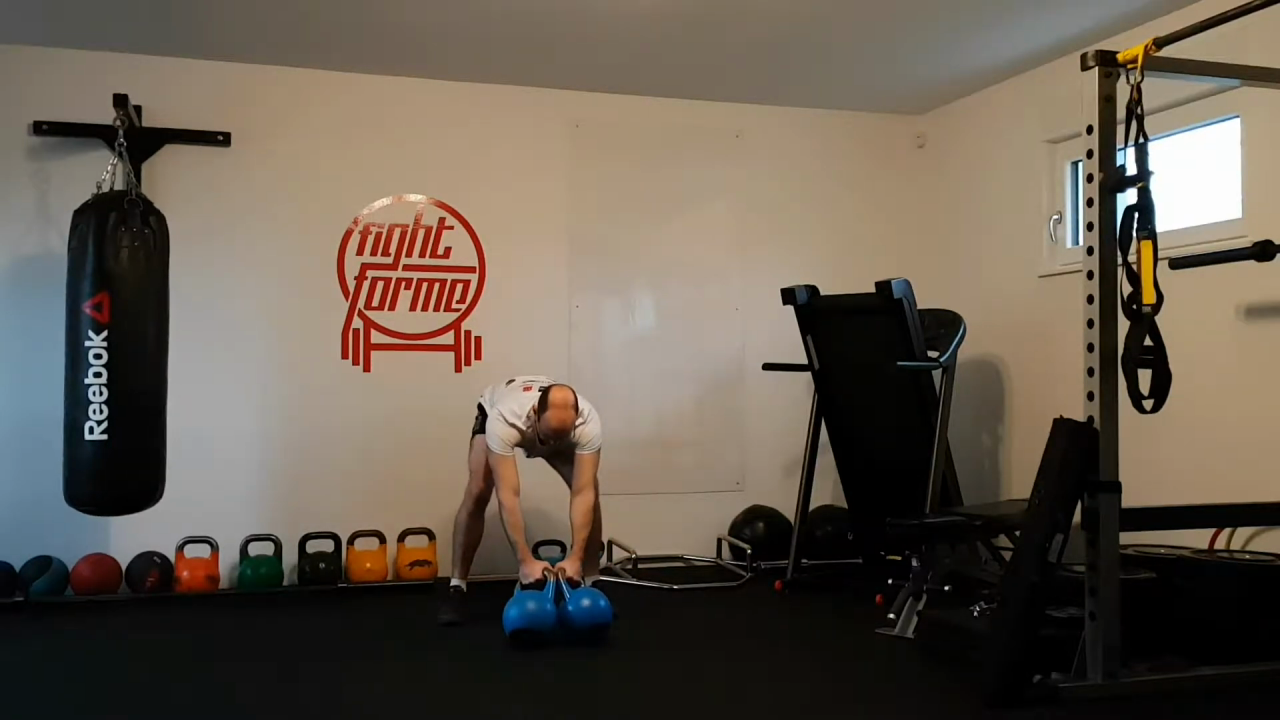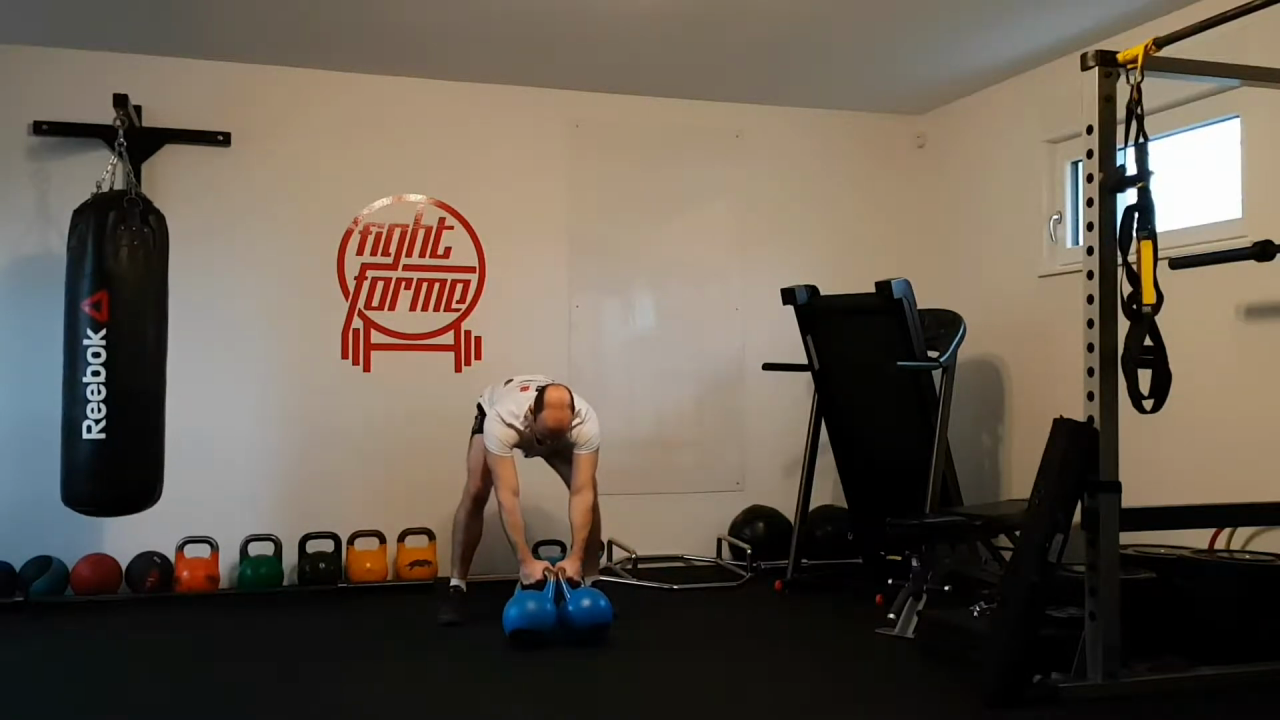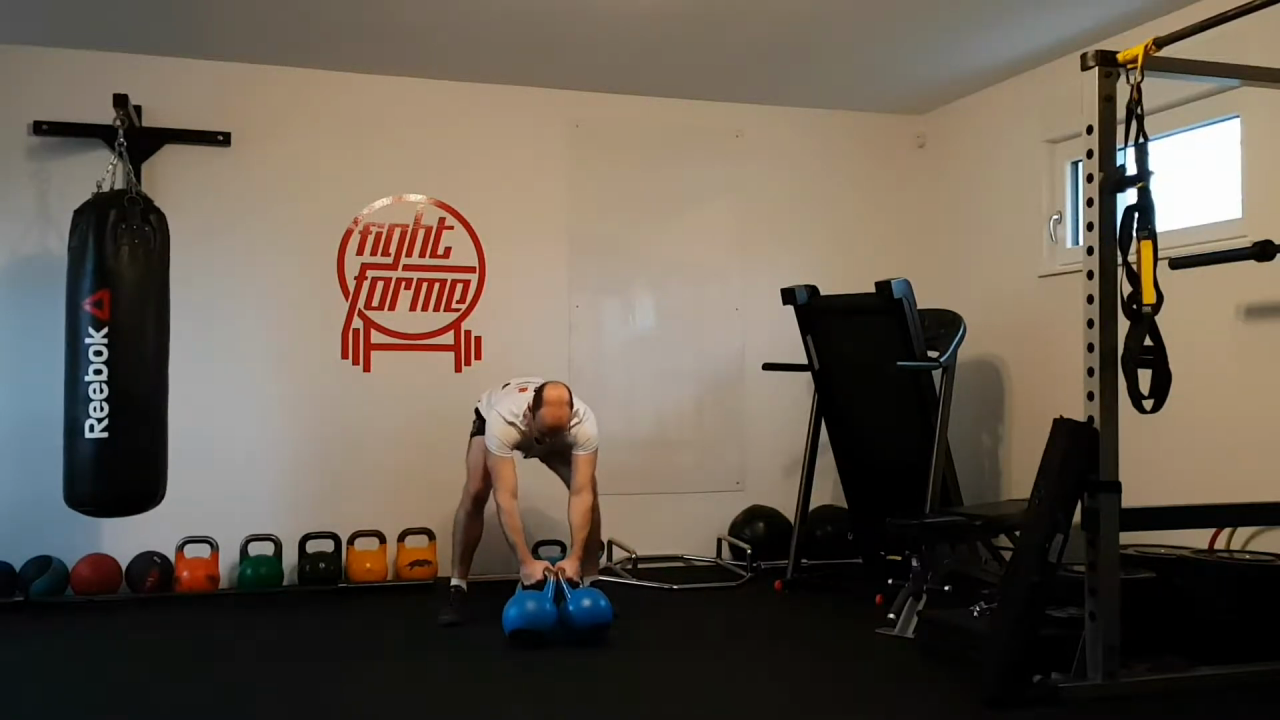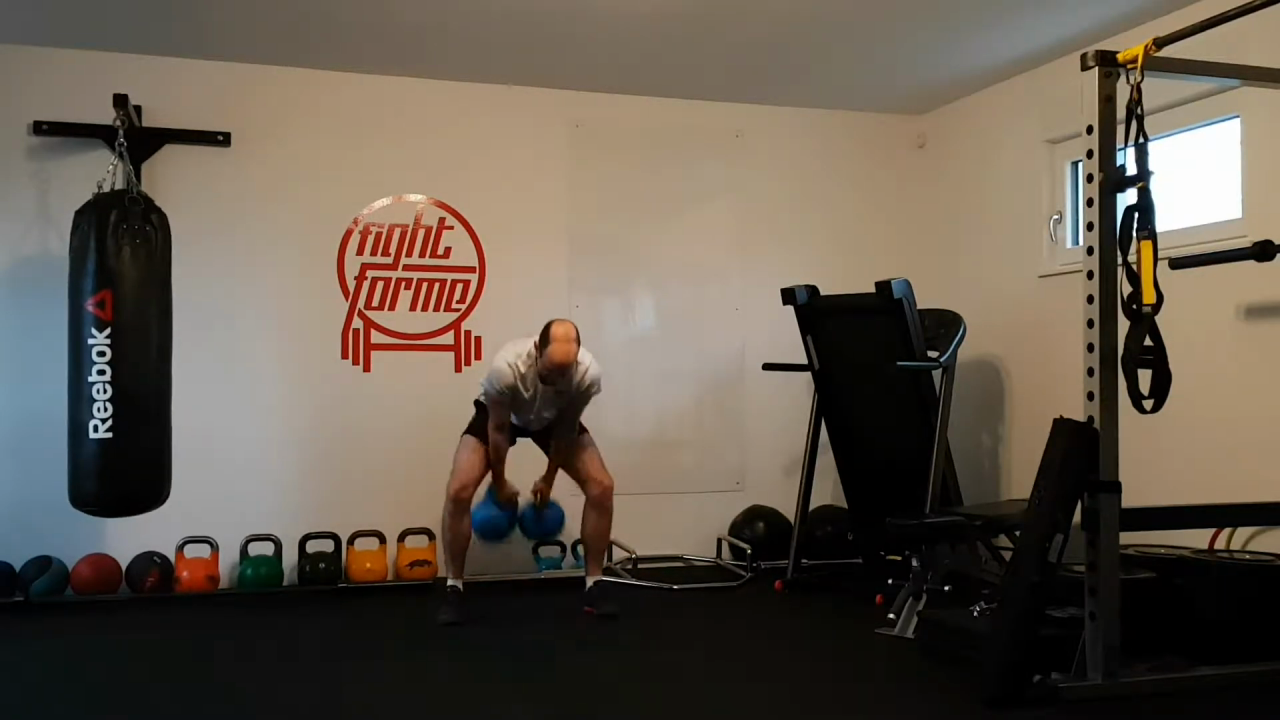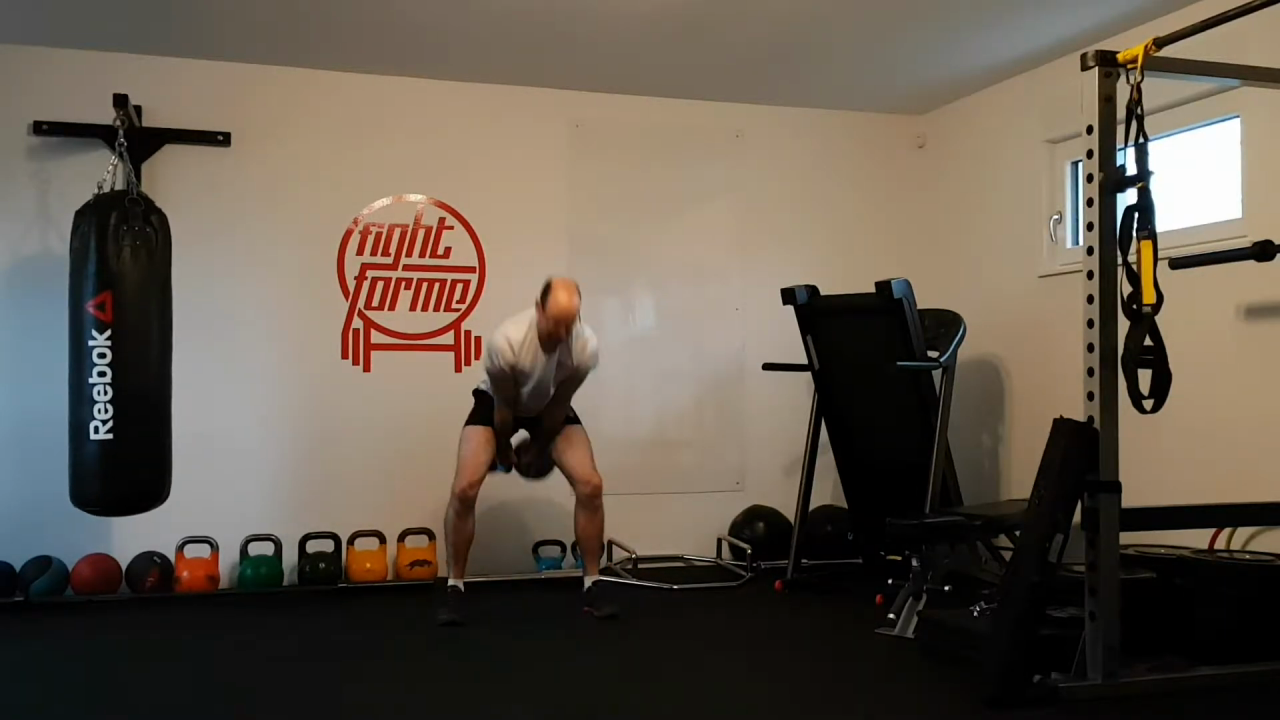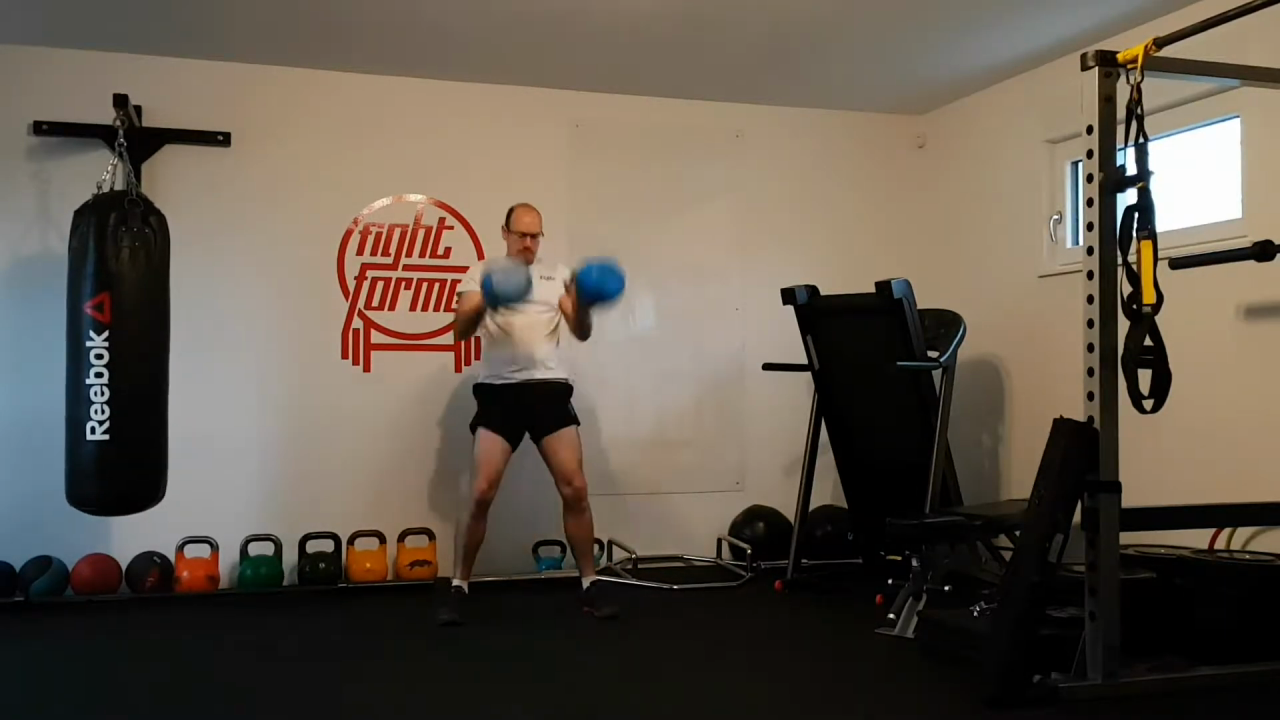
dt=0.4s
person 1, frame 1
left shoulder: (588, 422)
right shoulder: (503, 420)
left elbow: (583, 493)
right elbow: (508, 495)
left wrist: (575, 557)
right wrist: (526, 560)
left hip: (555, 423)
left knee: (591, 490)
right knee: (477, 493)
left ankle: (592, 584)
right ankle: (457, 588)
person 1, frame 2
left shoulder: (585, 422)
right shoulder: (500, 420)
left elbow: (582, 493)
right elbow: (507, 495)
left wrist: (575, 557)
right wrist: (526, 560)
left hip: (556, 422)
left knee: (589, 490)
right knee: (475, 493)
left ankle: (592, 584)
right ankle: (457, 588)
person 1, frame 3
left shoulder: (584, 422)
right shoulder: (501, 420)
left elbow: (581, 493)
right elbow: (505, 496)
left wrist: (575, 557)
right wrist: (526, 561)
right hip: (490, 413)
left knee: (589, 491)
right knee: (475, 493)
left ankle: (591, 583)
right ankle: (457, 589)
person 1, frame 4
left shoulder: (589, 372)
right shoulder: (507, 365)
left elbow: (566, 427)
right elbow: (498, 430)
left wrist: (548, 478)
right wrist: (500, 483)
left hip: (554, 417)
right hip: (501, 414)
left knee: (601, 486)
right knee: (459, 490)
left ankle: (595, 584)
right ankle: (454, 588)
person 1, frame 5
left shoulder: (587, 346)
right shoulder: (507, 339)
left elbow: (560, 402)
right elbow: (503, 406)
left wrist: (540, 444)
right wrist: (503, 448)
left hip: (549, 408)
right hip: (494, 401)
left knee: (591, 485)
right knee: (464, 489)
left ankle: (593, 585)
right ankle: (455, 587)
person 1, frame 6
left shoulder: (558, 276)
right shoulder: (483, 274)
left elbow: (581, 332)
right elbow: (461, 328)
left wrist: (582, 303)
right wrist: (483, 300)
left hip: (551, 391)
right hip: (499, 393)
left knee: (575, 490)
right knee: (481, 494)
left ankle: (590, 584)
right ankle: (459, 587)
